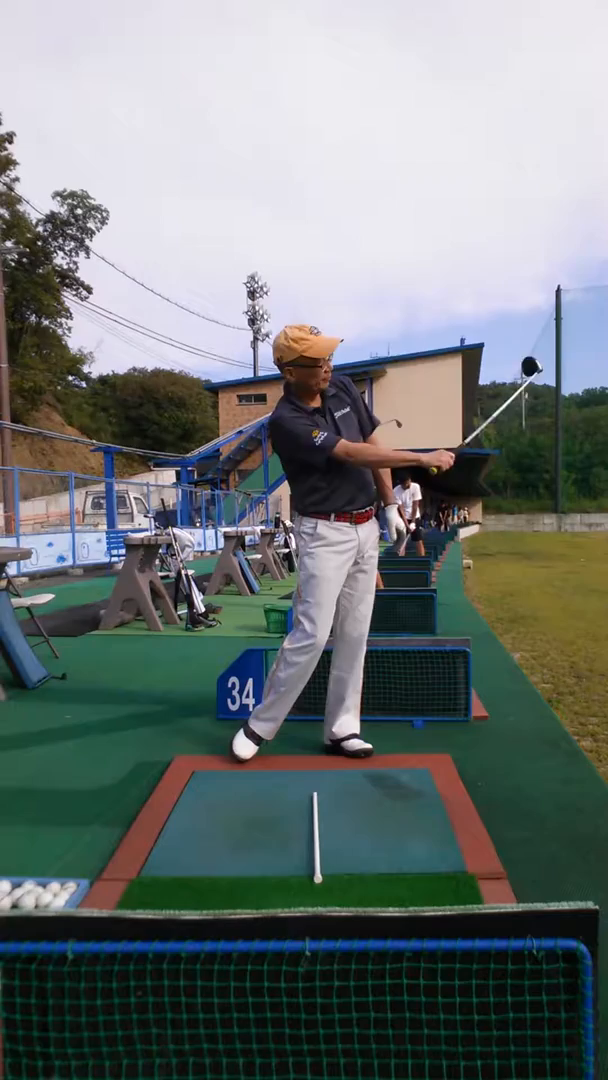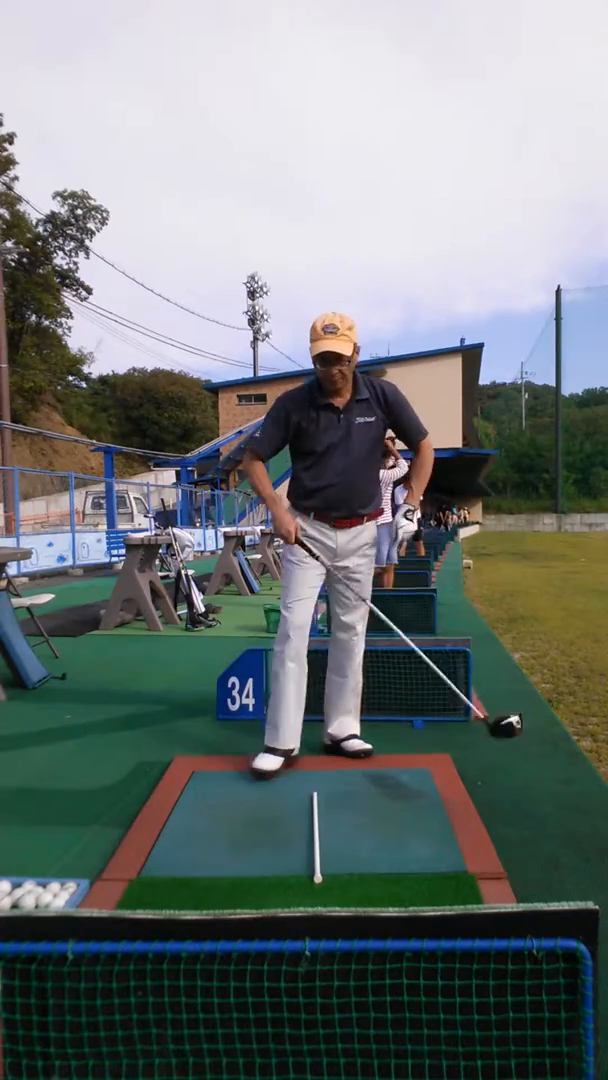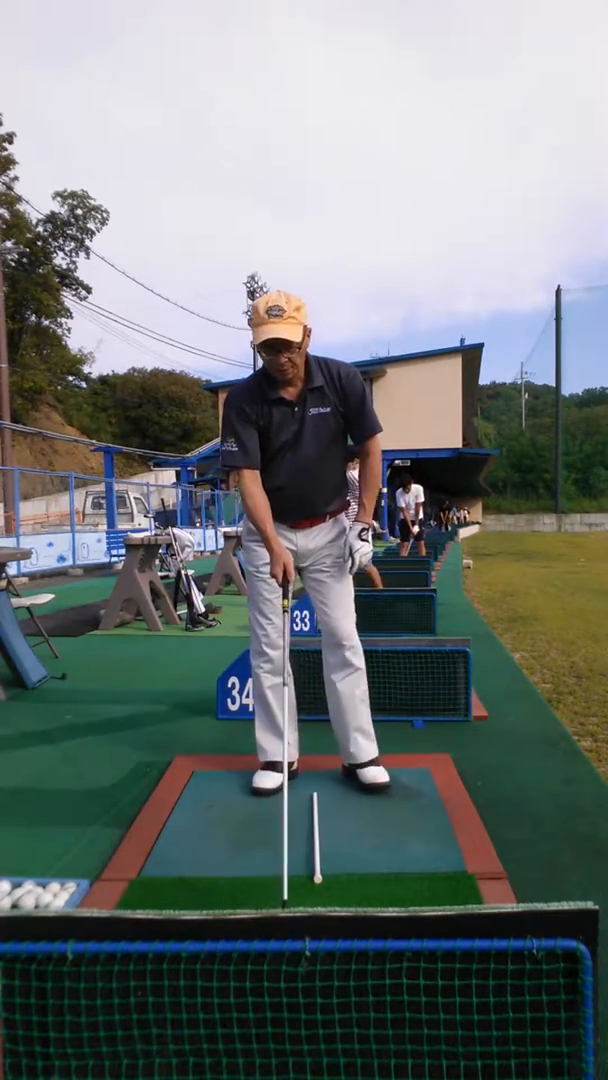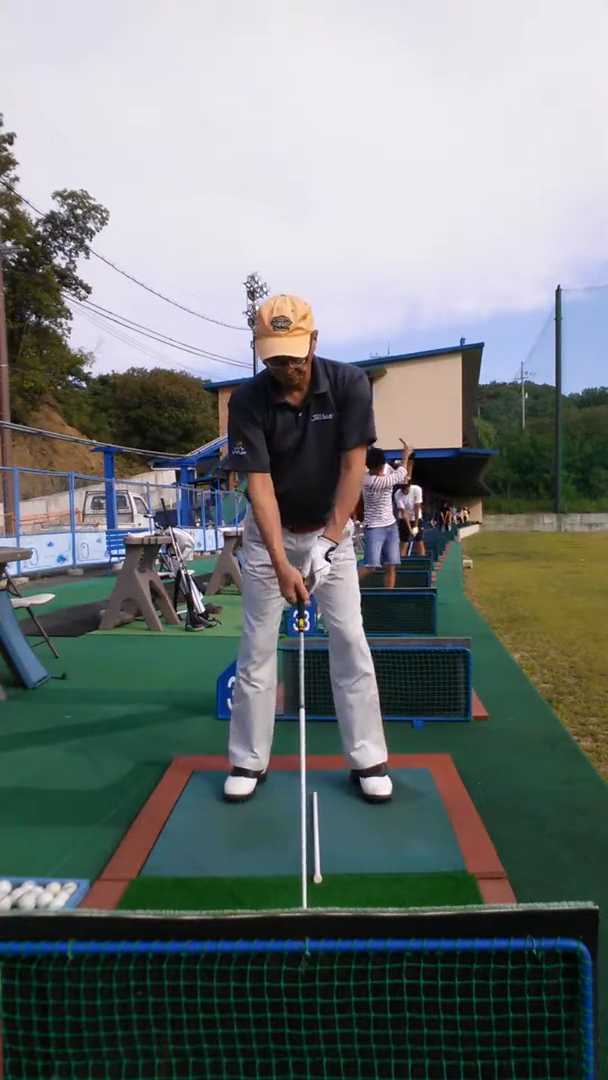
dt=1s
person 1, frame 1
left shoulder: (343, 388)
right shoulder: (286, 421)
left elbow: (374, 445)
right elbow: (355, 453)
left wrist: (390, 505)
right wrist: (425, 458)
left hip: (366, 528)
right hip: (324, 533)
left knee: (354, 633)
right knee: (311, 634)
left ankle: (341, 728)
right ankle: (259, 725)
person 1, frame 2
left shoulder: (383, 395)
right shoulder: (292, 403)
left elbow: (423, 447)
right elbow: (253, 460)
left wrist: (411, 506)
right wrist: (278, 509)
left hip: (360, 533)
right hip: (307, 531)
left knee: (350, 633)
right knee: (293, 630)
left ankle: (342, 729)
right ankle: (281, 741)
person 1, frame 3
left shoulder: (343, 380)
right shoulder: (242, 399)
left elbow: (370, 451)
right elbow: (248, 479)
left wrist: (364, 524)
right wrist: (275, 549)
left hip: (330, 530)
right hip: (268, 533)
left knee: (343, 640)
right knee: (268, 646)
left ankle: (360, 754)
right ankle: (275, 755)
person 1, frame 4
left shoulder: (350, 384)
right shoulder: (247, 400)
left elbow: (353, 468)
right elbow: (259, 484)
left wrist: (329, 543)
right wrist: (281, 563)
left hip: (330, 531)
right hip: (268, 534)
left knee: (350, 641)
right knee: (257, 646)
left ankle: (367, 759)
right ankle: (249, 760)
